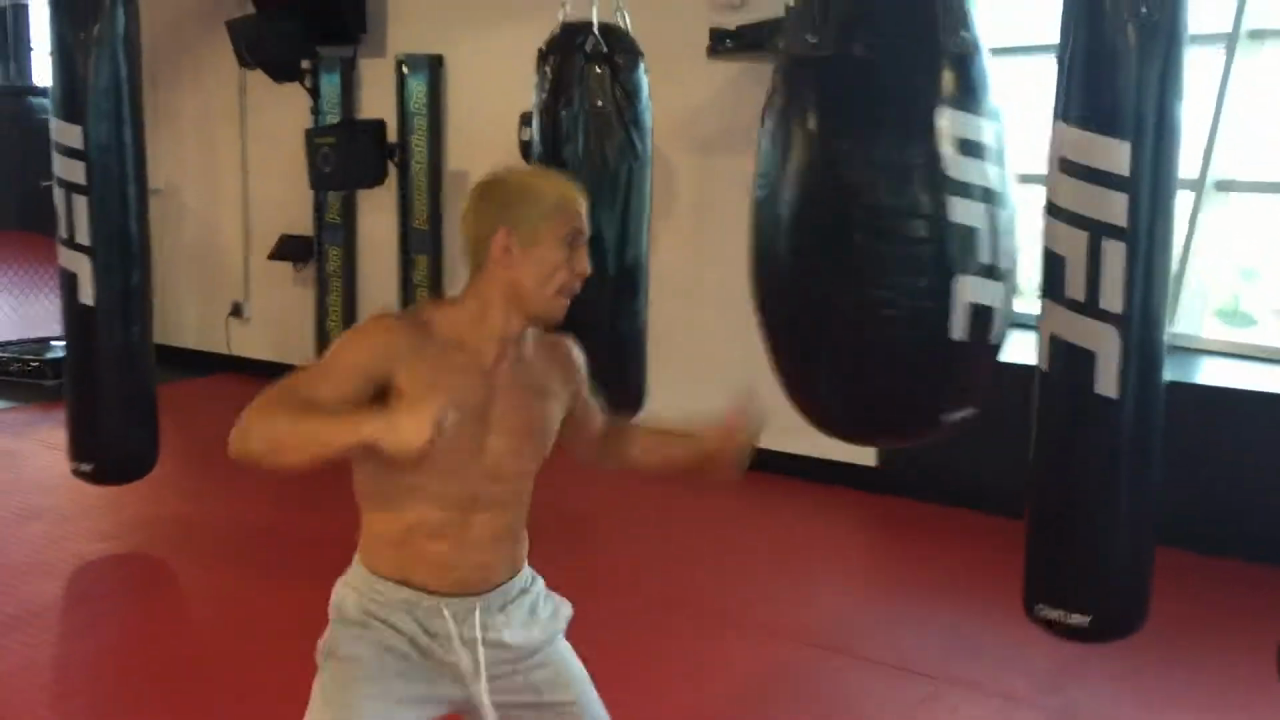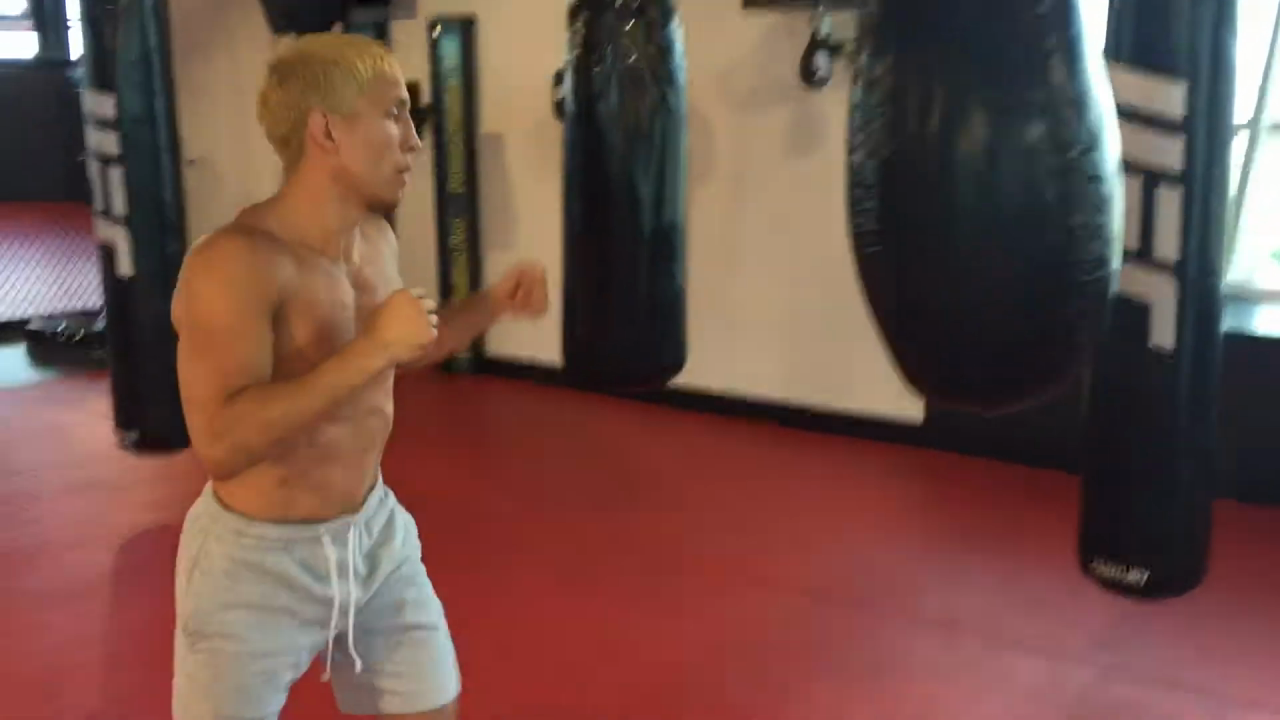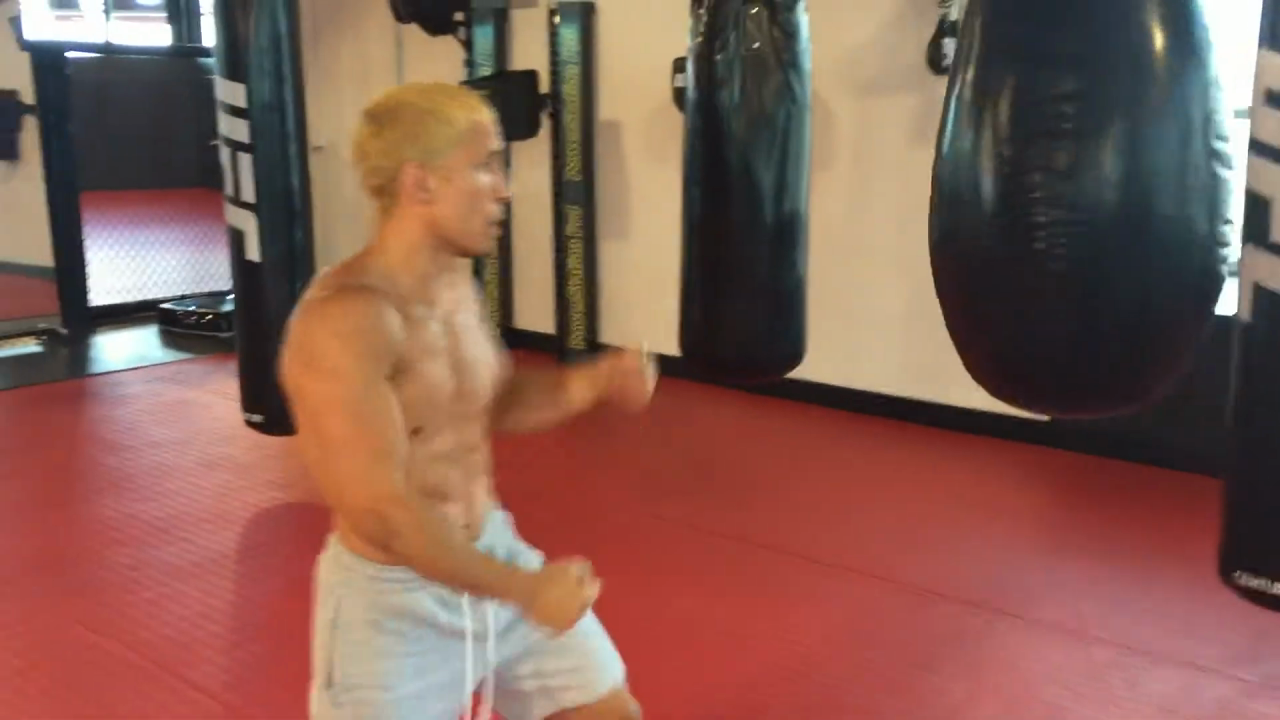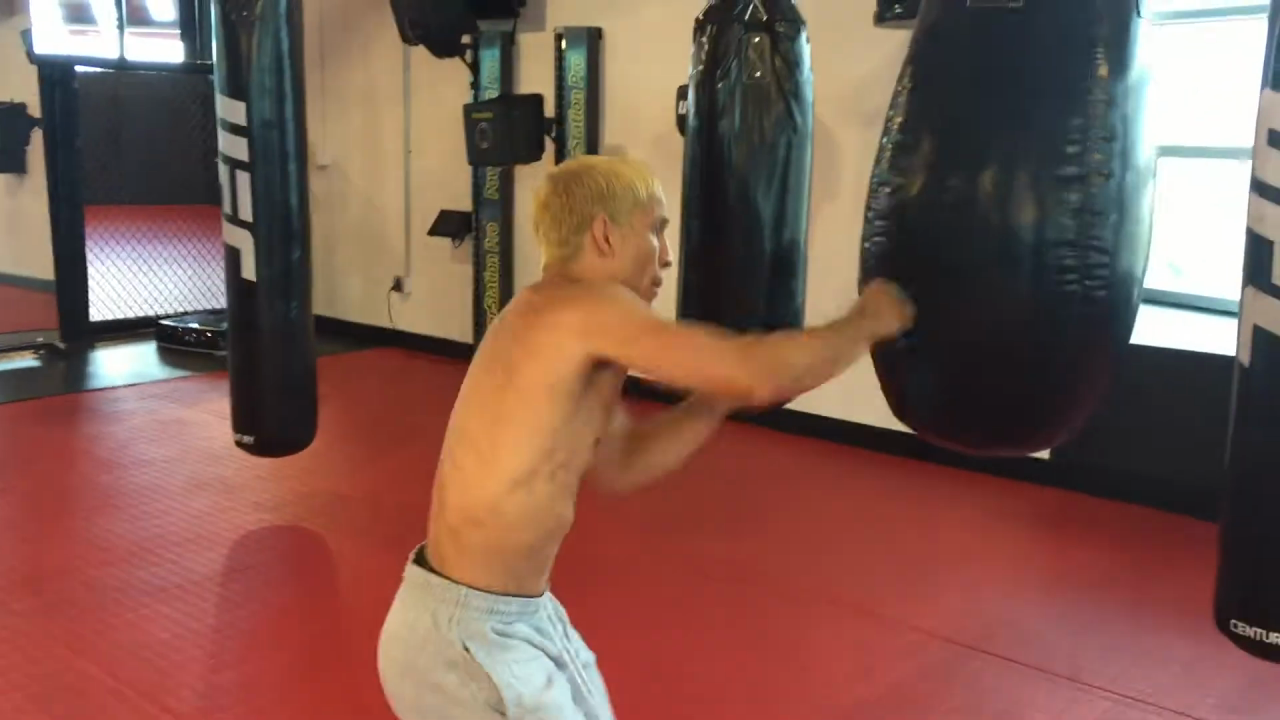
dt=0.4s
person 1, frame 1
left shoulder: (559, 358)
right shoulder: (394, 342)
left elbow: (600, 441)
right elbow: (252, 433)
left wrist: (702, 444)
right wrist: (373, 426)
left hip: (514, 612)
right hip: (391, 621)
person 1, frame 2
left shoulder: (372, 238)
right shoulder: (235, 264)
right elbow: (220, 444)
left wrist: (491, 305)
right wrist: (367, 355)
left hip: (371, 534)
right hip: (257, 556)
person 1, frame 3
left shoulder: (454, 287)
right shoulder: (342, 323)
right elbow: (378, 510)
left wrist: (590, 383)
right wrist: (522, 587)
left hip: (492, 561)
right hip: (392, 600)
person 1, frame 4
left shoulder: (539, 331)
right shoulder: (587, 308)
left elbow: (621, 471)
right elbow: (755, 375)
left wrist: (714, 397)
right wrist: (864, 322)
left hip: (496, 618)
right hip: (463, 638)
